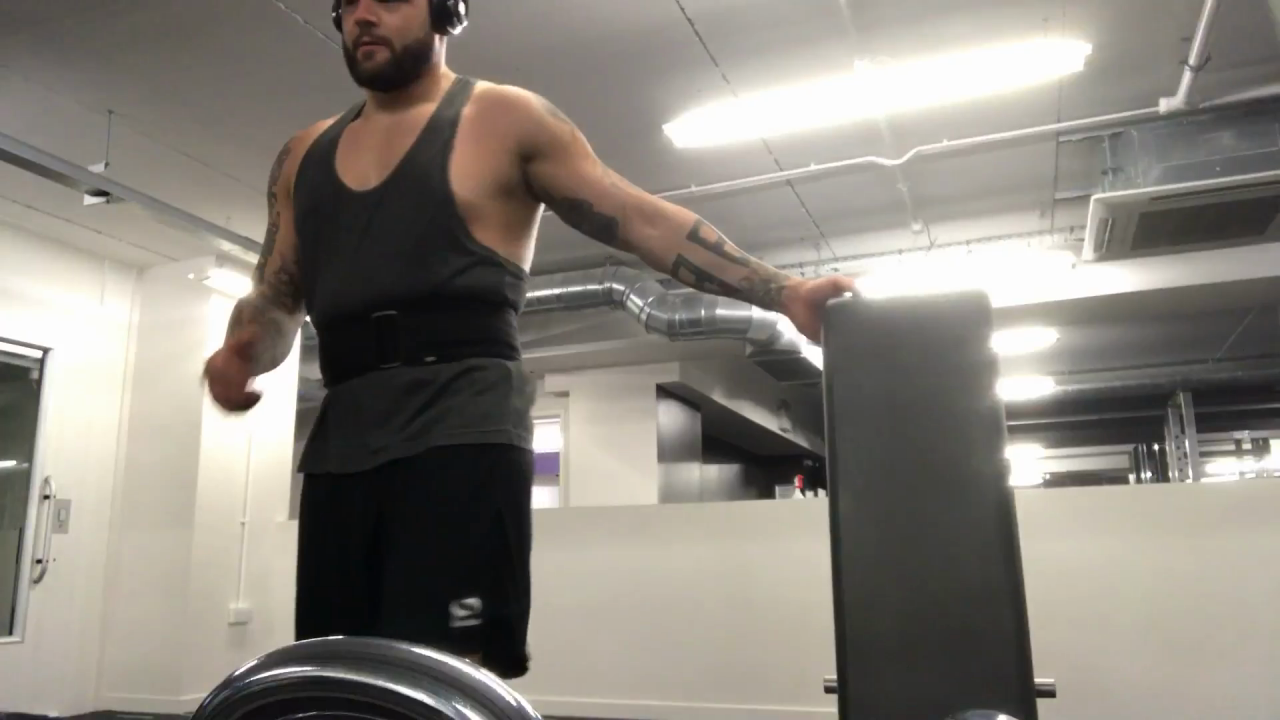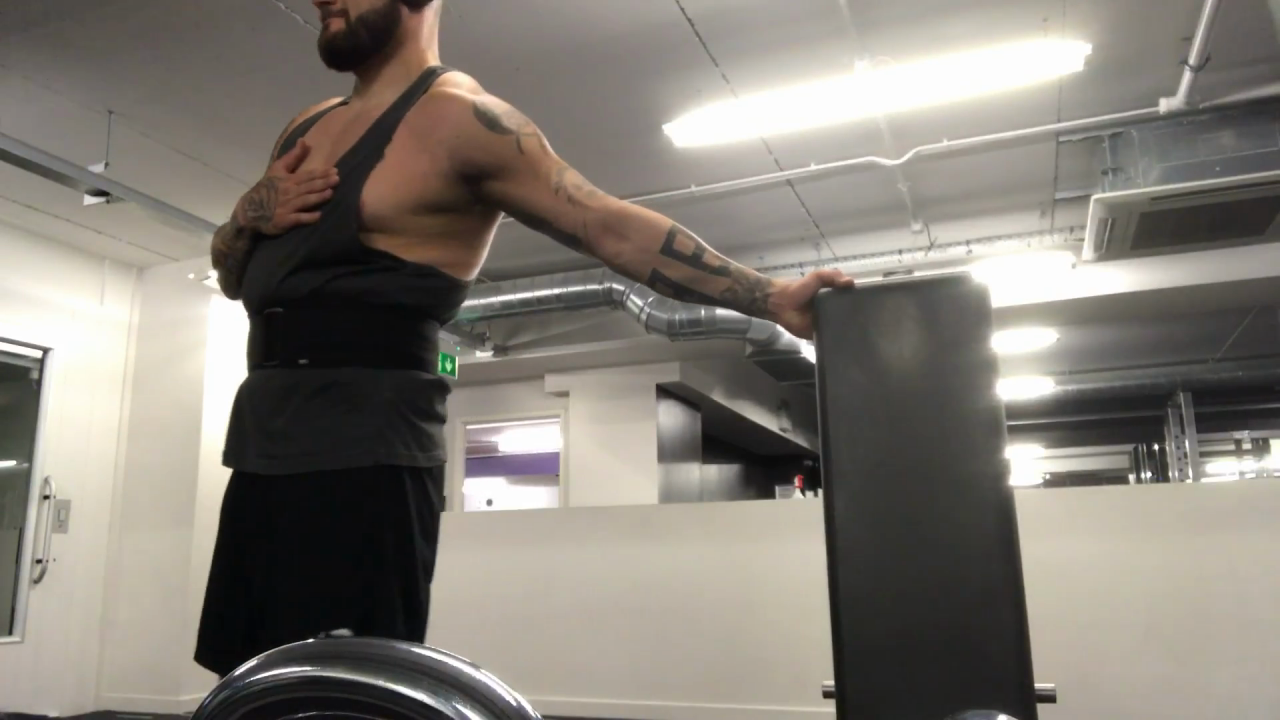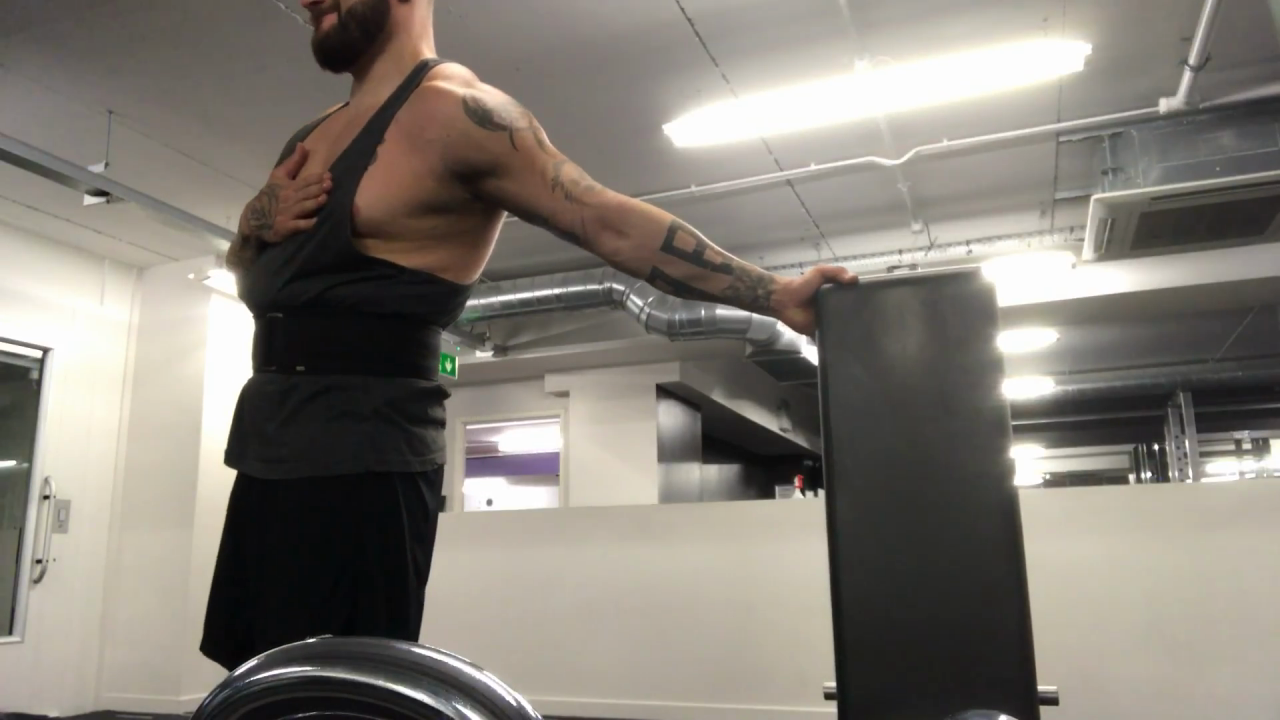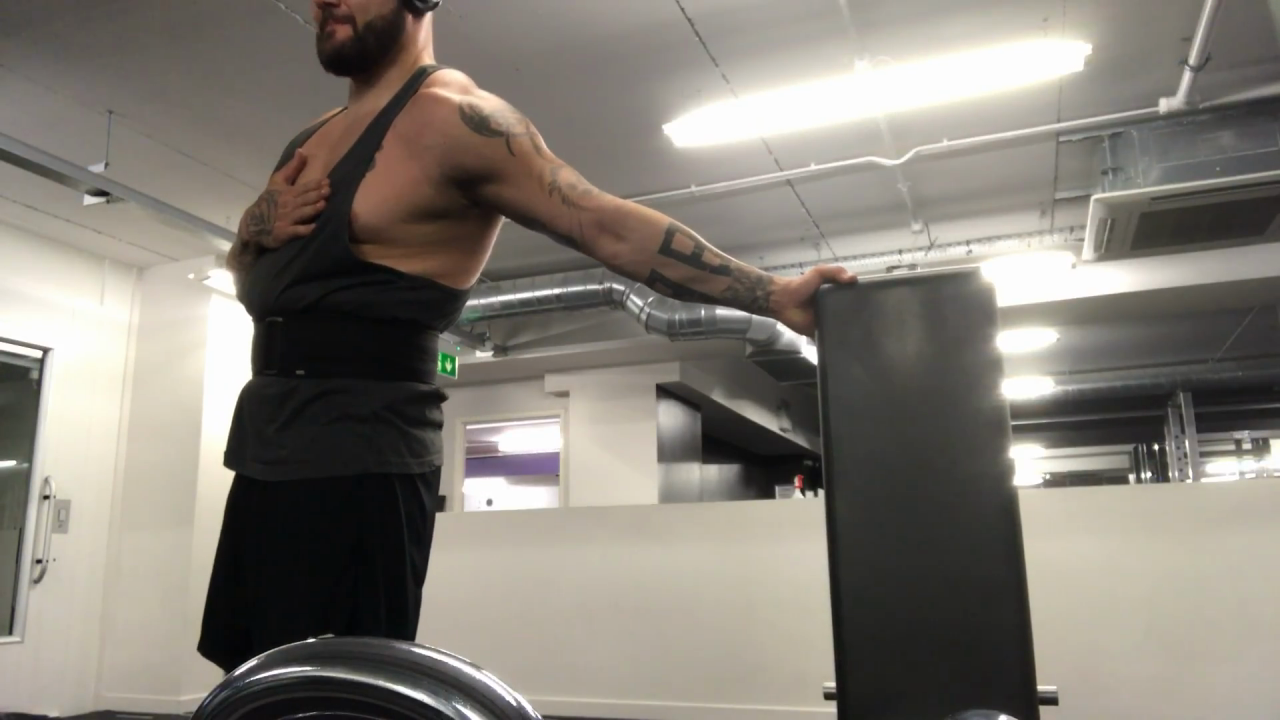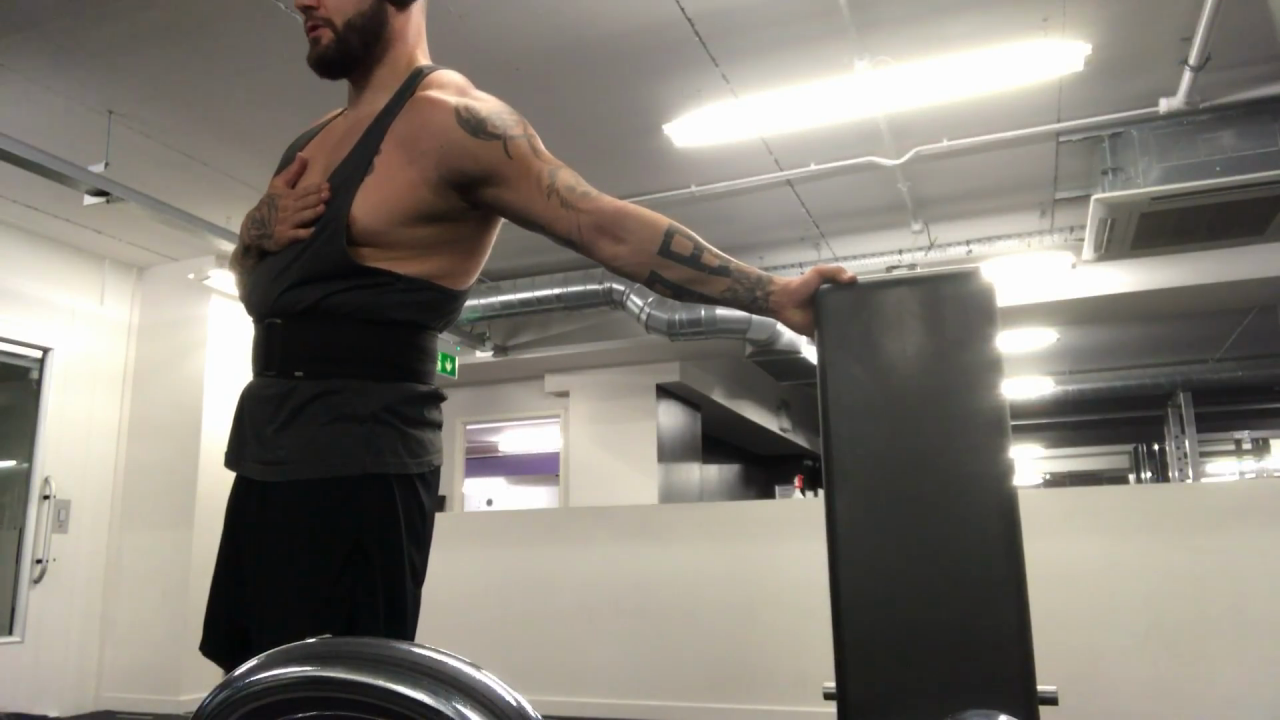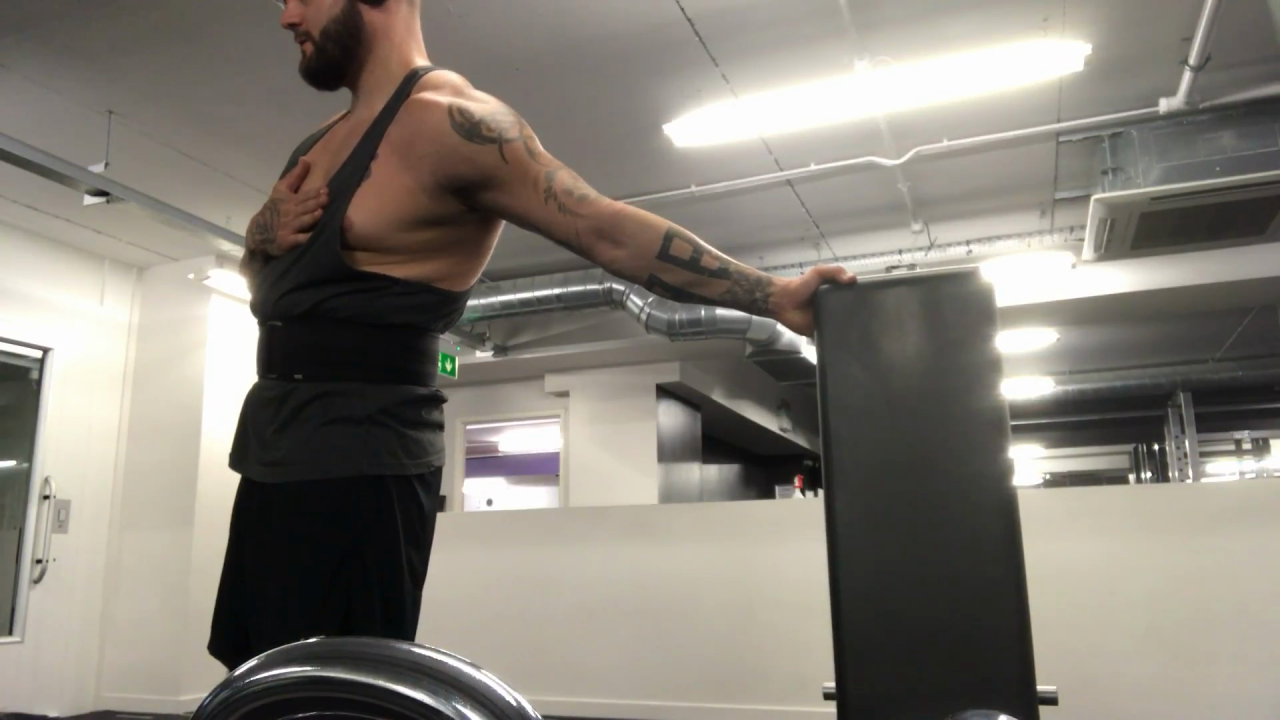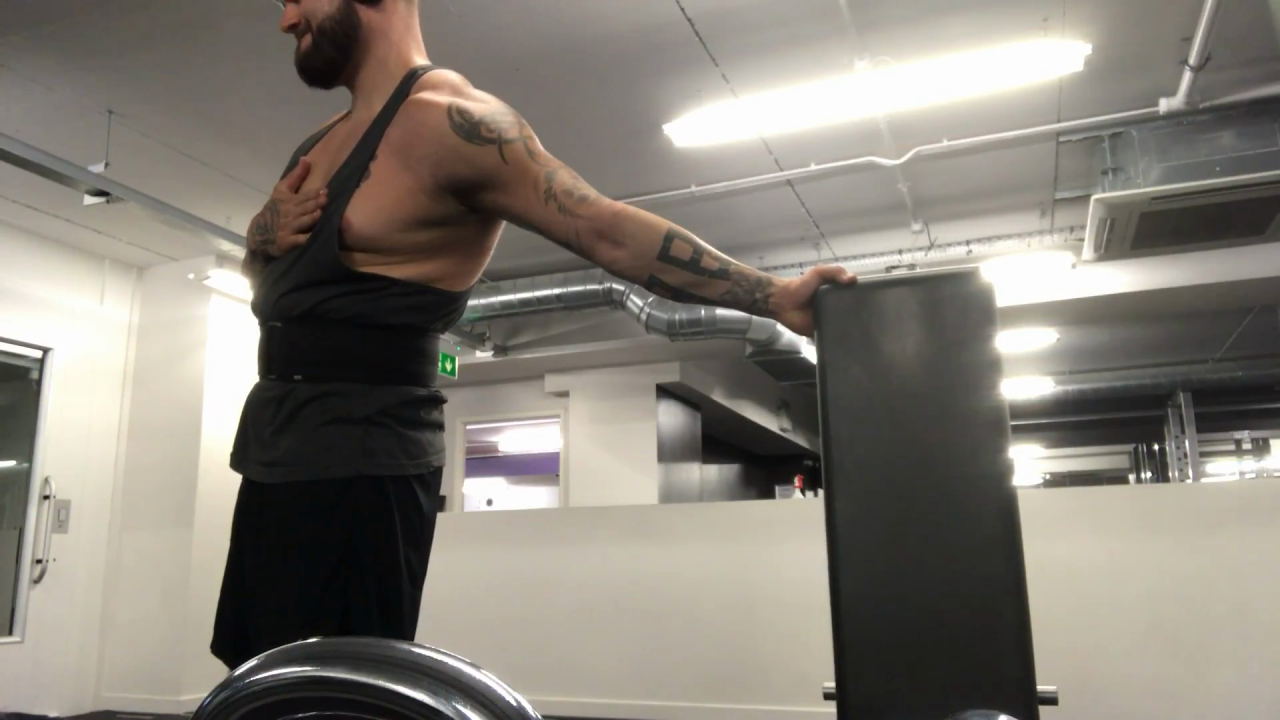
dt=0.7s
person 1, frame 1
left shoulder: (504, 119)
right shoulder: (305, 156)
left elbow: (645, 221)
right elbow: (276, 300)
left wrist: (784, 292)
right wrist: (237, 352)
left hip: (463, 433)
right hip: (339, 449)
person 1, frame 2
left shoulder: (459, 120)
right shoulder: (306, 129)
left elbow: (611, 227)
right elbow: (232, 276)
left wrist: (770, 297)
right wrist: (250, 212)
left hip: (361, 457)
right hip: (266, 453)
person 1, frame 3
left shoulder: (454, 113)
right shoulder: (315, 135)
left elbow: (610, 222)
right elbow: (251, 280)
left wrist: (775, 294)
right wrist: (255, 221)
left hip: (359, 463)
right hip: (271, 454)
person 1, frame 4
left shoulder: (452, 120)
right shoulder: (314, 139)
left elbow: (610, 227)
right elbow: (252, 282)
left wrist: (772, 294)
right wrist: (255, 226)
left hip: (357, 463)
right hip: (266, 455)
person 1, frame 5
left shoulder: (450, 122)
right shoulder: (318, 139)
left elbow: (608, 227)
right elbow: (252, 279)
left wrist: (773, 295)
right wrist: (258, 229)
left hip: (356, 466)
right hip: (268, 456)
person 1, frame 6
left shoulder: (449, 123)
right shoulder: (327, 139)
left elbow: (607, 229)
right elbow: (264, 275)
left wrist: (773, 294)
right wrist: (265, 232)
left hip: (357, 466)
right hip: (275, 456)
person 1, frame 7
left shoulder: (449, 123)
right shoulder: (328, 139)
left elbow: (607, 230)
right elbow: (264, 271)
left wrist: (774, 296)
right wrist: (264, 233)
left hip: (356, 467)
right hip: (276, 456)
